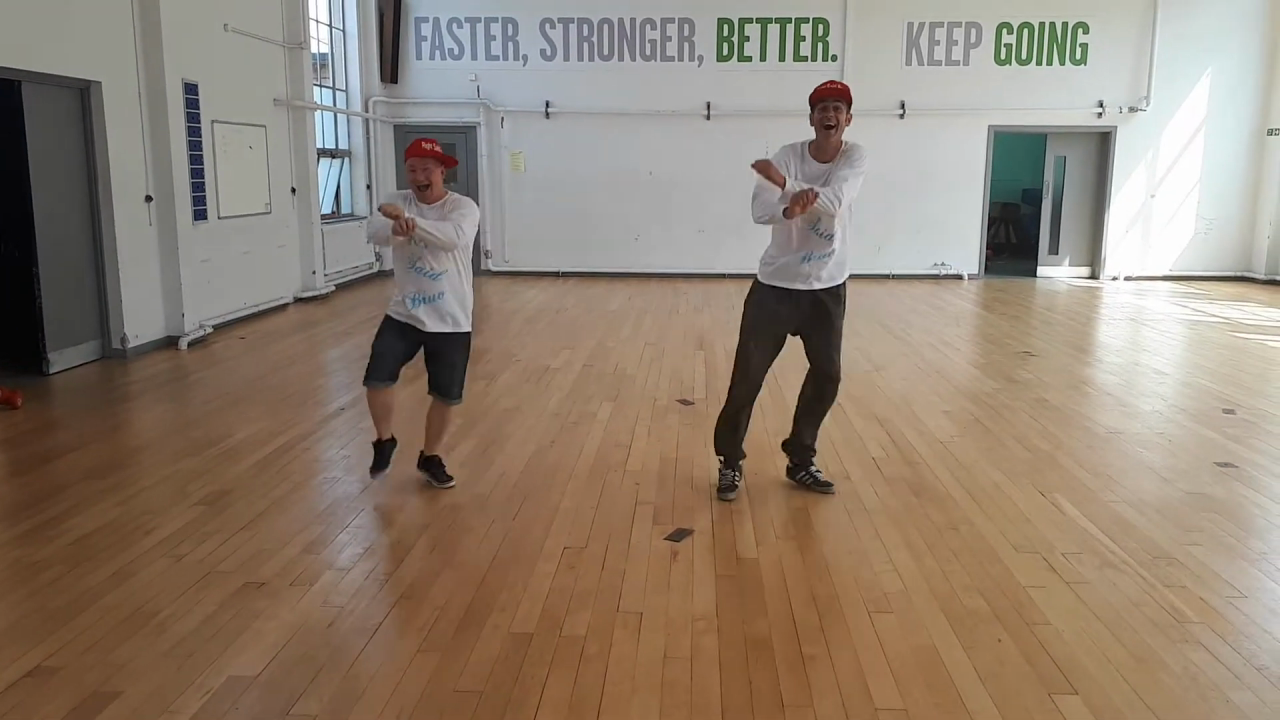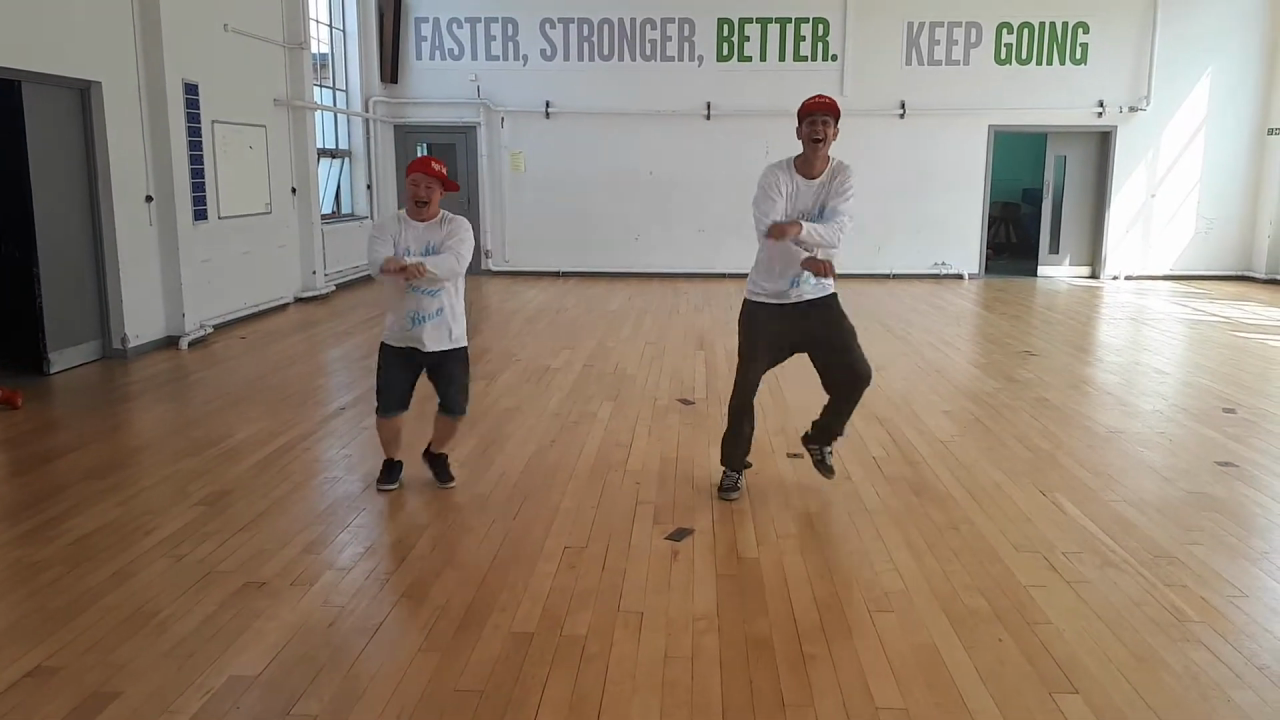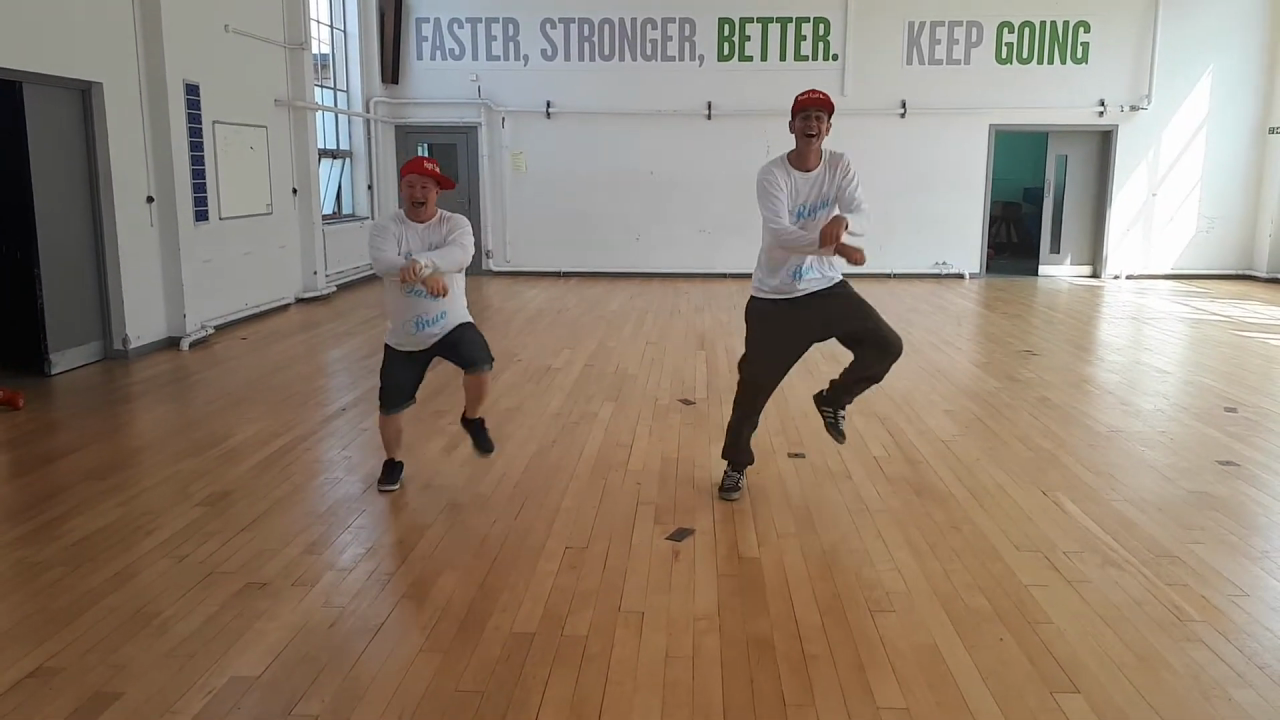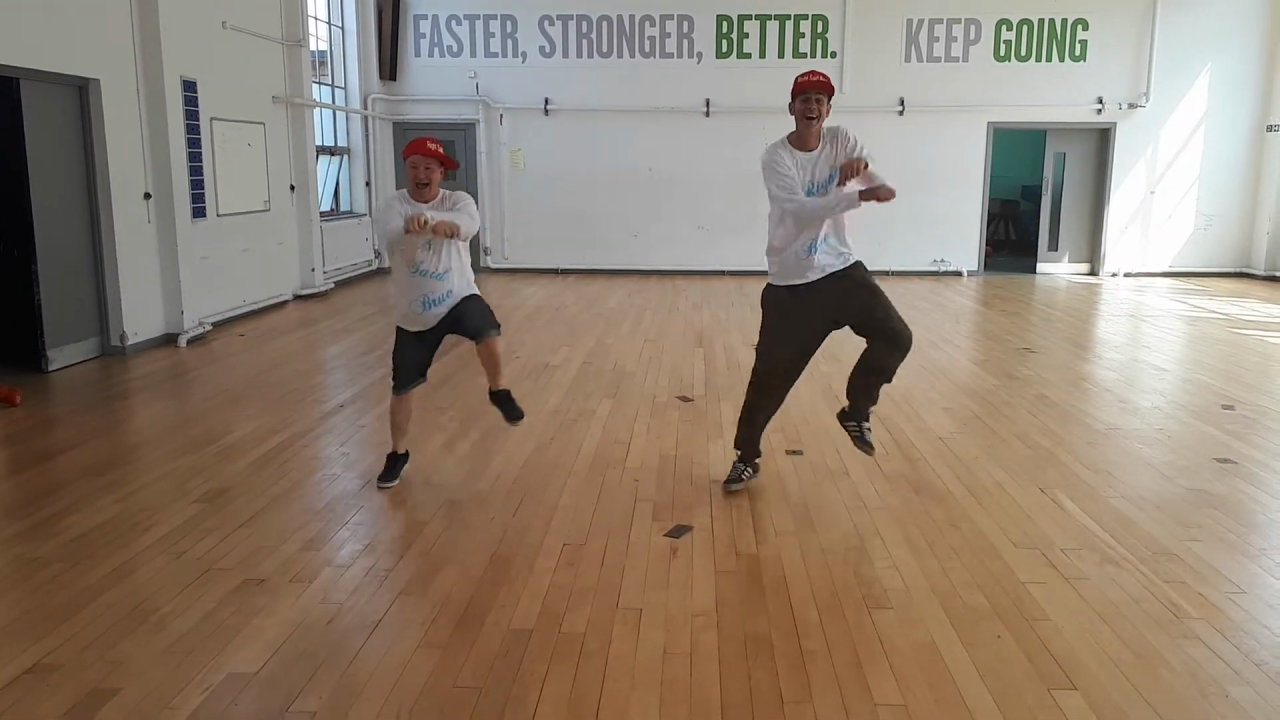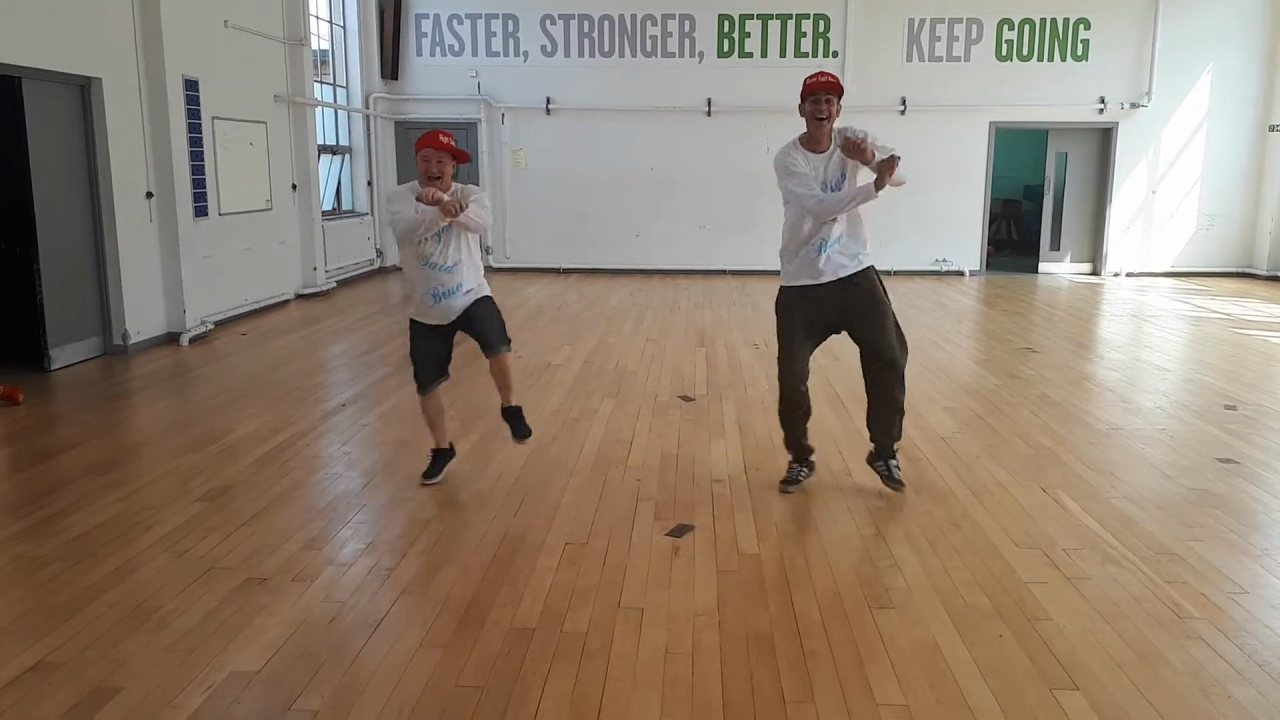
dt=0.1s
person 1, frame 1
left shoulder: (855, 157)
right shoulder: (786, 155)
left elbow: (833, 202)
right elbow: (761, 210)
left wrist: (784, 183)
right wrist: (790, 208)
left hip: (826, 286)
right hip: (774, 282)
left knee: (825, 375)
right knee: (748, 371)
left ankle: (802, 461)
right ankle: (730, 460)
person 1, frame 2
left shoulder: (843, 174)
right shoulder: (772, 177)
left elbow: (836, 232)
right elbow: (768, 236)
left wrist: (799, 229)
right wrist: (804, 259)
left hip: (819, 297)
right hip: (766, 300)
left knee: (855, 376)
right knee: (746, 385)
left ankle: (821, 440)
right ankle: (733, 466)
person 1, frame 3
left shoulder: (840, 165)
right shoulder: (771, 174)
left elbow: (861, 214)
right elbow: (779, 233)
left wrist: (842, 223)
right wrist: (833, 247)
left hip: (829, 288)
right hip: (774, 296)
left knee: (886, 346)
right knee: (754, 383)
left ankle: (833, 400)
right ankle: (736, 464)
person 1, frame 4
left shoulder: (841, 141)
right shoulder: (775, 157)
left elbow: (876, 184)
right elbow: (799, 211)
left wrist: (863, 171)
right wrist: (860, 194)
left hip: (842, 270)
right hip: (787, 282)
left knee: (895, 339)
right knee: (770, 373)
left ankle: (857, 411)
right ankle: (747, 456)
person 1, frame 5
left shoulder: (854, 140)
right shoulder: (788, 158)
left elbow: (892, 163)
right elbow: (819, 206)
left wrist: (874, 160)
right wrist: (875, 184)
left hip: (854, 274)
right hip: (802, 283)
left knee: (888, 358)
right knee: (792, 376)
left ankle: (884, 452)
right ankle: (799, 458)
person 2, frame 1
left shoulder: (464, 207)
right shoulder: (400, 202)
left elbow: (455, 236)
right elbow: (375, 233)
left wrist: (411, 221)
right wrist: (397, 226)
left hip: (450, 318)
right hip: (404, 312)
left knee: (447, 396)
right knee: (378, 380)
left ankle: (431, 457)
right ankle: (384, 441)
person 2, frame 2
left shoulder: (458, 226)
right shoulder: (388, 225)
left elbow: (456, 262)
right elbow: (376, 262)
left wrist: (415, 265)
right wrist: (399, 268)
left hip: (447, 334)
right hip: (398, 336)
left knee: (453, 409)
right knee: (389, 410)
left ankle: (437, 453)
right ankle: (392, 462)
person 2, frame 3
left shoulder: (456, 224)
right shoulder: (385, 227)
left elbow: (460, 255)
right elbow: (383, 264)
left wrist: (419, 262)
right wrist: (425, 273)
left hip: (453, 325)
right hip: (404, 336)
left knee: (481, 366)
right knee: (391, 406)
left ankle: (473, 418)
right ankle: (393, 462)
person 2, frame 4
left shoulder: (458, 201)
right shoulder: (391, 206)
left elbow: (467, 226)
right elbow: (392, 240)
left wrist: (425, 218)
right wrist: (433, 229)
left hip: (460, 298)
right hip: (413, 315)
left knee: (487, 331)
right knee: (403, 388)
left ankle: (498, 392)
right ankle: (397, 453)
person 2, frame 5
left shoulder: (470, 194)
right shoulder: (401, 197)
left elbow: (480, 219)
right elbow: (404, 229)
left wrist: (441, 204)
right wrist: (444, 210)
left hip: (470, 295)
right hip: (427, 309)
left knee: (498, 348)
right knee: (428, 385)
left ankle: (509, 408)
right ankle: (441, 449)
